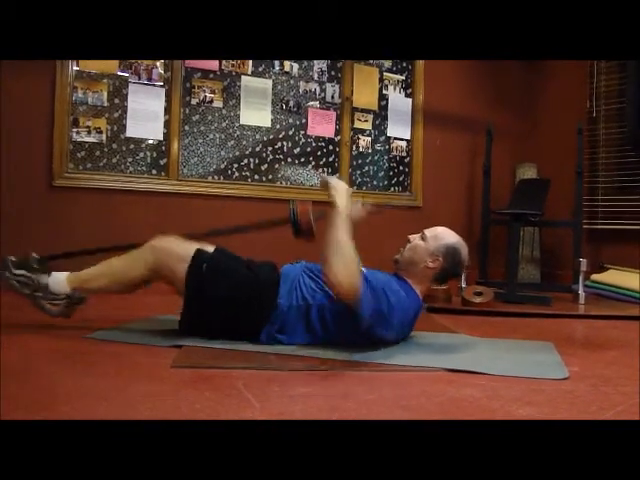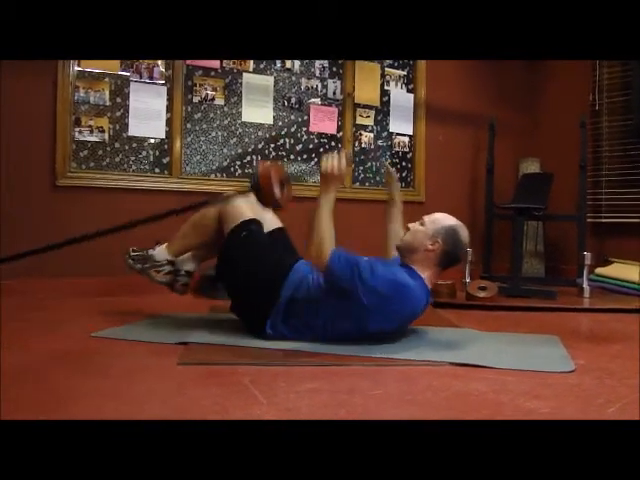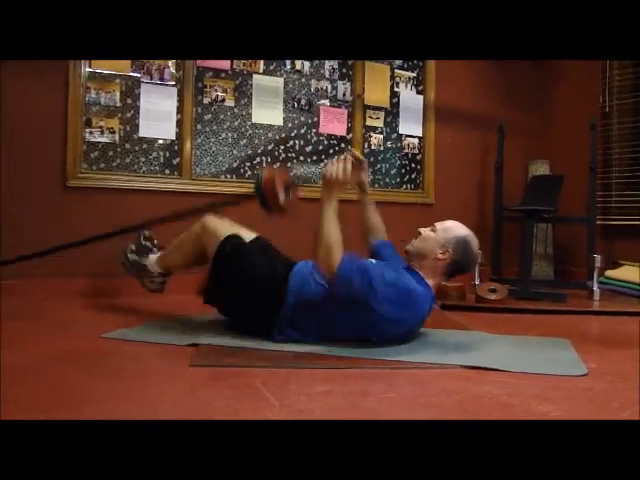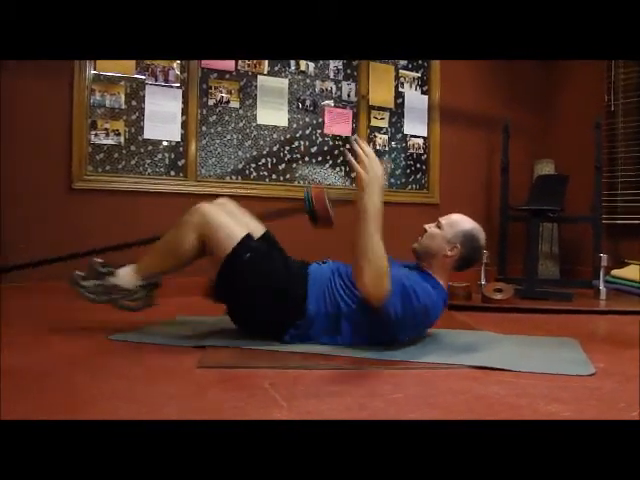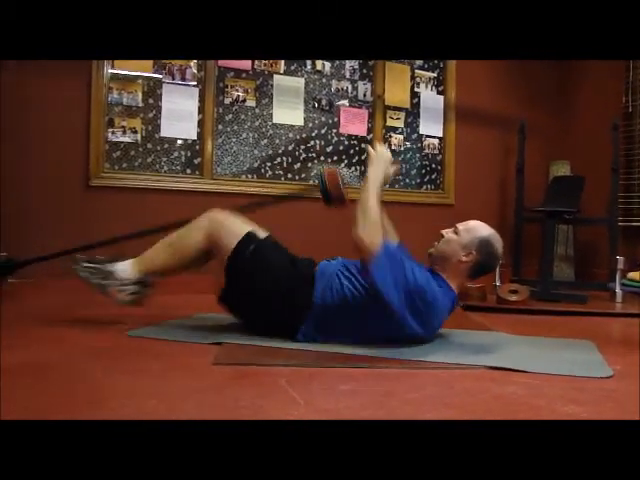
dt=0.5s
person 1, frame 1
left shoulder: (393, 304)
right shoulder: (399, 291)
left elbow: (340, 282)
left wrist: (341, 209)
right wrist: (348, 223)
left hip: (264, 312)
right hip: (273, 286)
left knee: (158, 252)
right knee: (169, 245)
left ankle: (59, 286)
right ankle: (65, 284)
person 1, frame 2
left shoulder: (395, 288)
right shoulder: (410, 287)
left elbow: (319, 255)
right elbow: (395, 258)
left wrist: (328, 190)
right wrist: (395, 202)
left hip: (272, 305)
right hip: (287, 285)
left knee: (235, 205)
right knee: (253, 207)
left ankle: (163, 259)
right ankle: (183, 266)
person 1, frame 3
left shoulder: (400, 293)
right shoulder: (410, 284)
left elbow: (328, 263)
right elbow: (379, 242)
left wrist: (330, 195)
right wrist: (363, 189)
left hip: (274, 307)
right hip: (289, 282)
left knee: (211, 226)
right knee: (227, 232)
left ankle: (153, 266)
right ankle: (159, 261)
person 1, frame 4
left shoulder: (422, 299)
right shoulder: (420, 275)
left elbow: (370, 286)
left wrist: (370, 197)
right wrist: (369, 207)
left hip: (290, 309)
right hip: (301, 283)
left knee: (204, 215)
right knee: (220, 207)
left ankle: (129, 281)
right ankle: (135, 274)
person 1, frame 5
left shoulder: (422, 295)
right shoulder: (434, 288)
left elbow: (365, 239)
right elbow: (384, 244)
left wrist: (375, 175)
right wrist: (377, 195)
left hip: (298, 306)
right hip: (313, 280)
left knee: (216, 221)
right knee: (222, 228)
left ankle: (125, 275)
right ankle: (132, 273)
